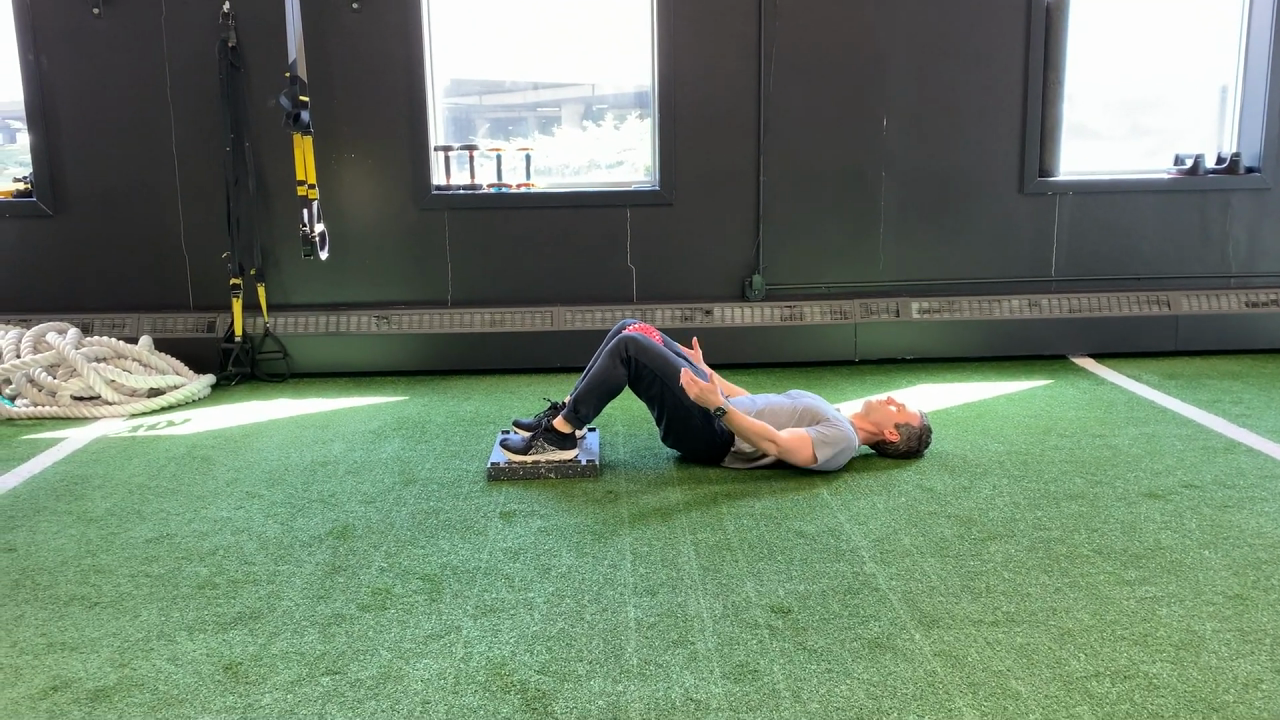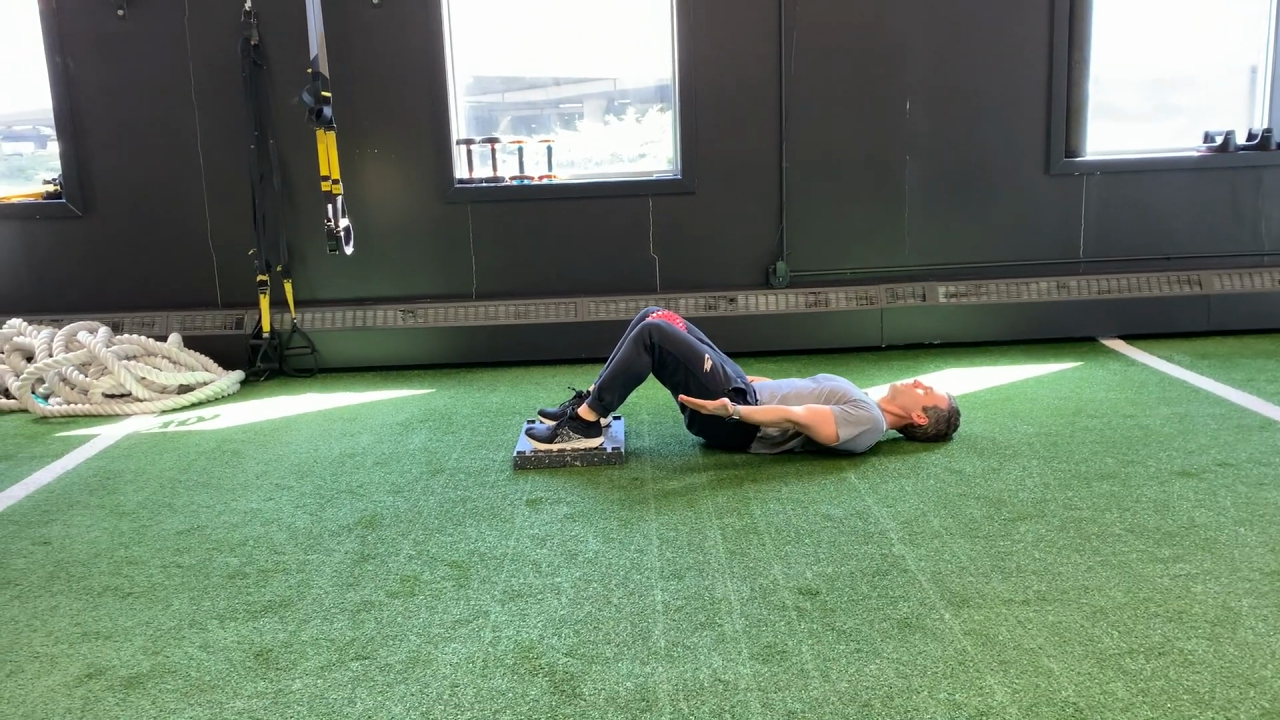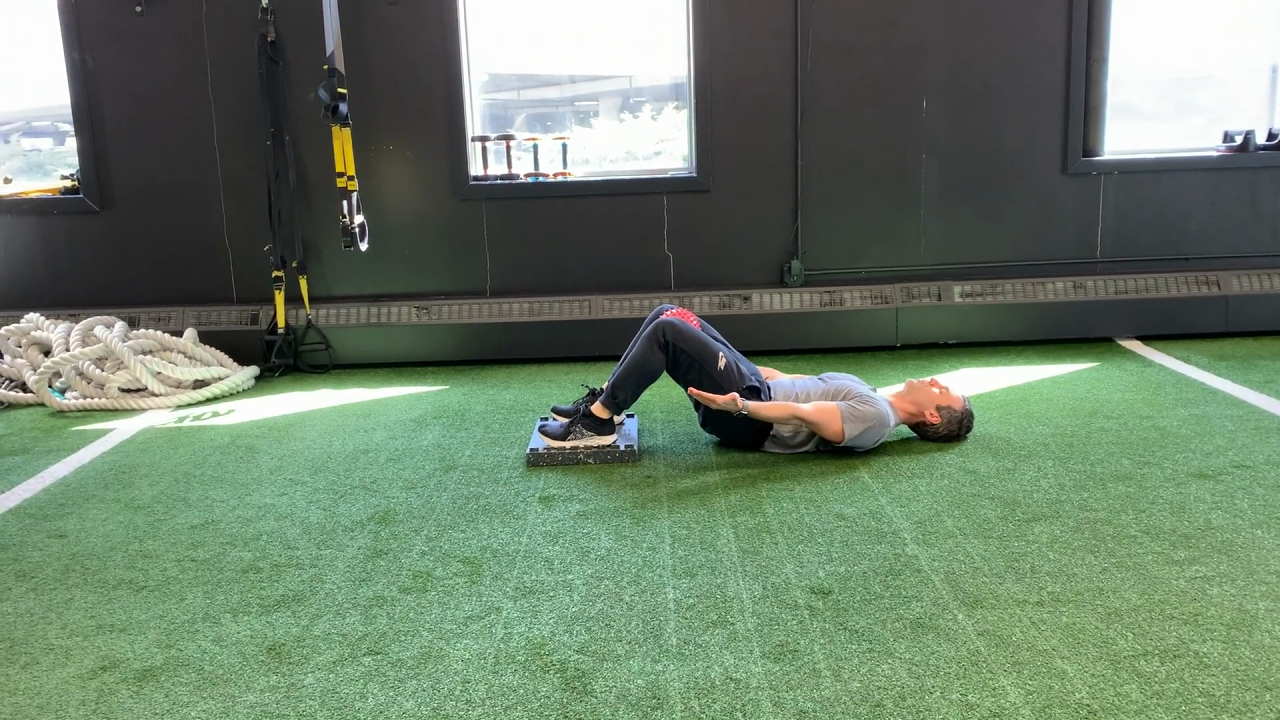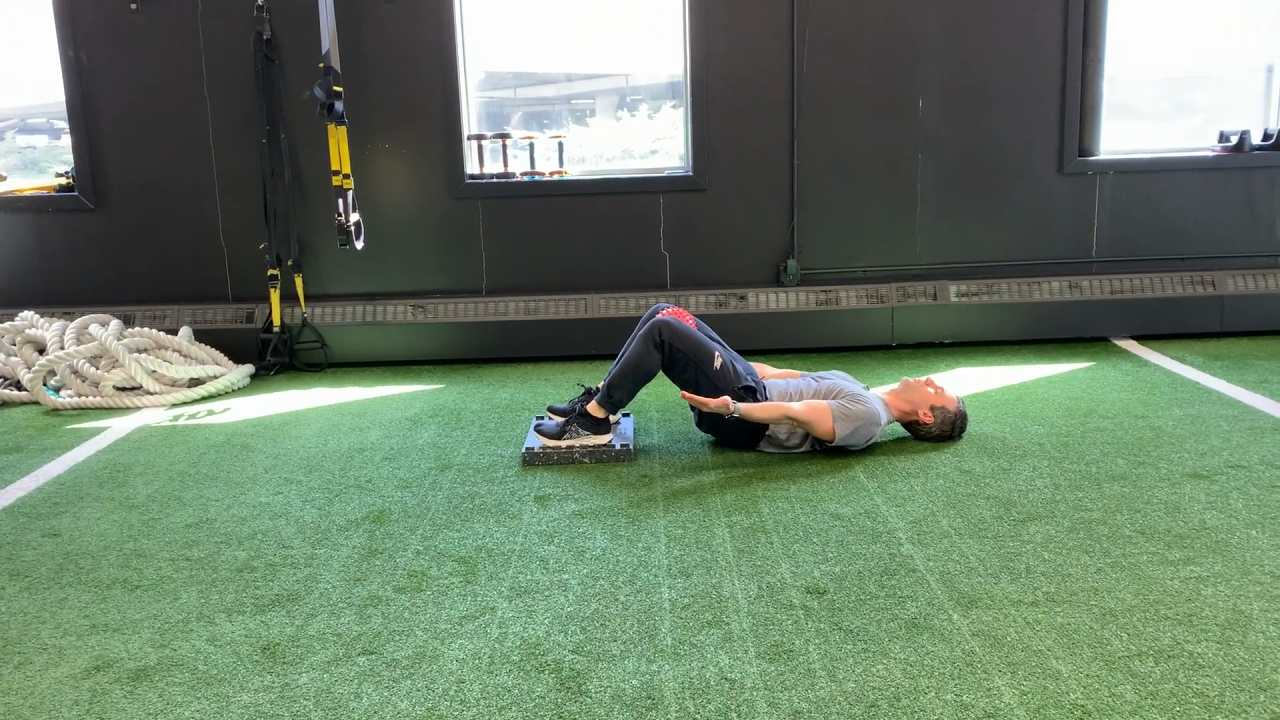
dt=0.7s
person 1, frame 1
left shoulder: (842, 440)
right shoulder: (833, 420)
left elbow: (774, 444)
left wrist: (716, 405)
right wrist: (704, 370)
left hip: (711, 434)
right hip: (719, 413)
left knee: (630, 346)
right knee: (632, 329)
left ankle: (559, 436)
right ankle: (564, 413)
person 1, frame 2
left shoulder: (867, 423)
right shoulder: (861, 404)
left elbow: (794, 418)
left wrist: (730, 411)
right wrist: (740, 382)
left hip: (738, 423)
right hip: (744, 392)
left knee: (653, 333)
right knee: (655, 318)
left ankle: (585, 422)
right ankle: (590, 402)
person 1, frame 3
left shoulder: (875, 418)
right shoulder: (870, 397)
left elbow: (803, 414)
left wrist: (738, 406)
right wrist: (753, 374)
left hip: (749, 419)
right hip: (757, 387)
left knee: (667, 331)
right knee: (669, 315)
left ankle: (597, 420)
right ankle: (604, 398)
person 1, frame 4
left shoulder: (869, 417)
right shoulder: (863, 395)
left elbow: (795, 414)
left wrist: (731, 409)
right wrist: (749, 368)
left hip: (746, 420)
right hip: (753, 386)
left knee: (663, 330)
right knee: (665, 315)
left ankle: (594, 420)
right ankle: (599, 397)
